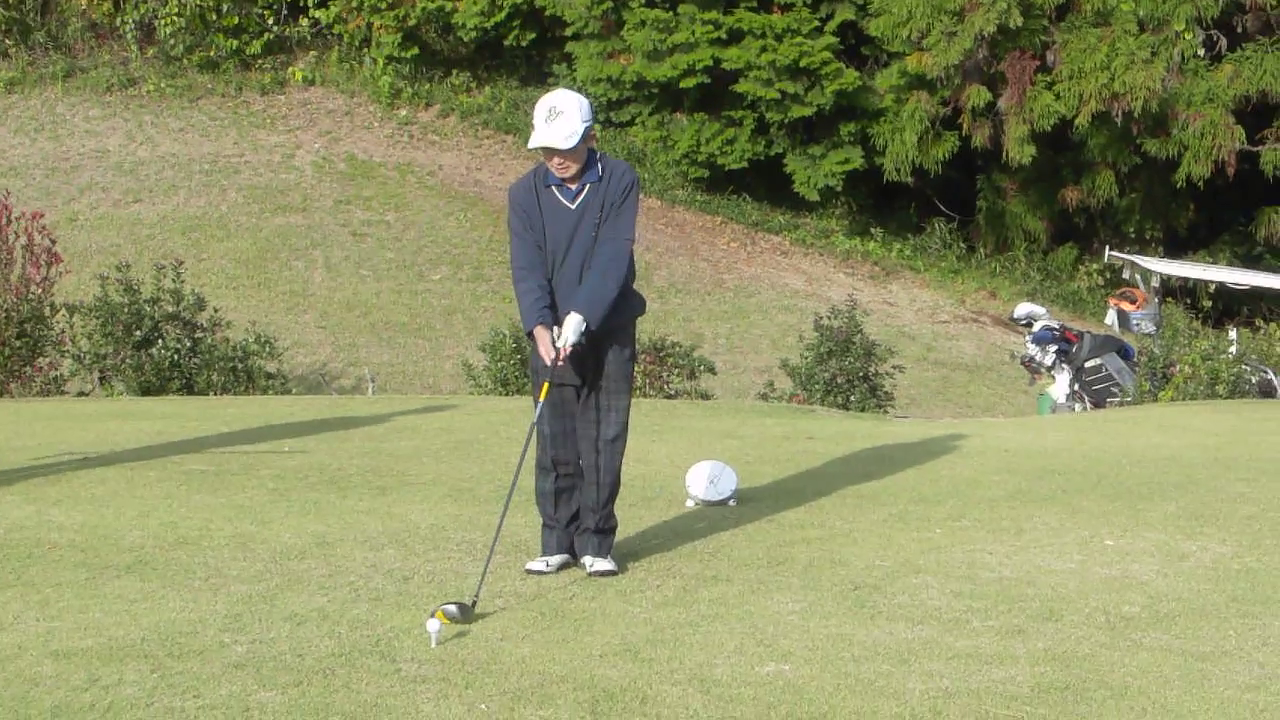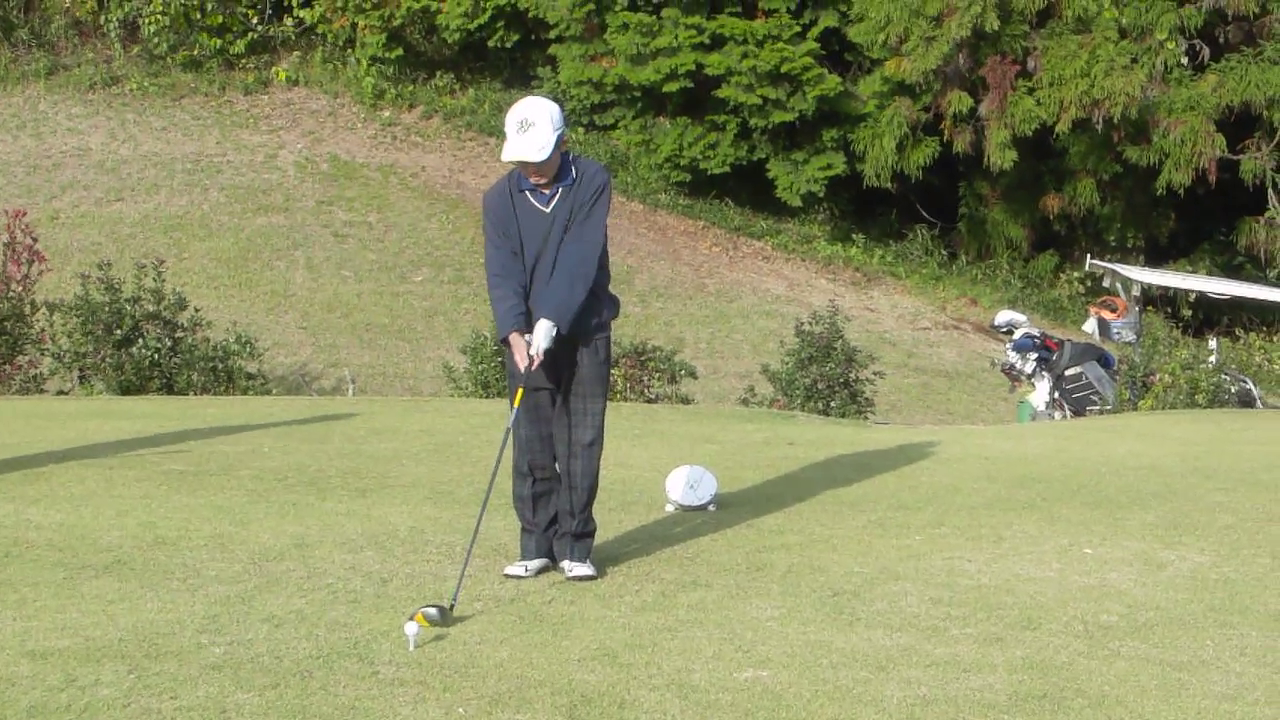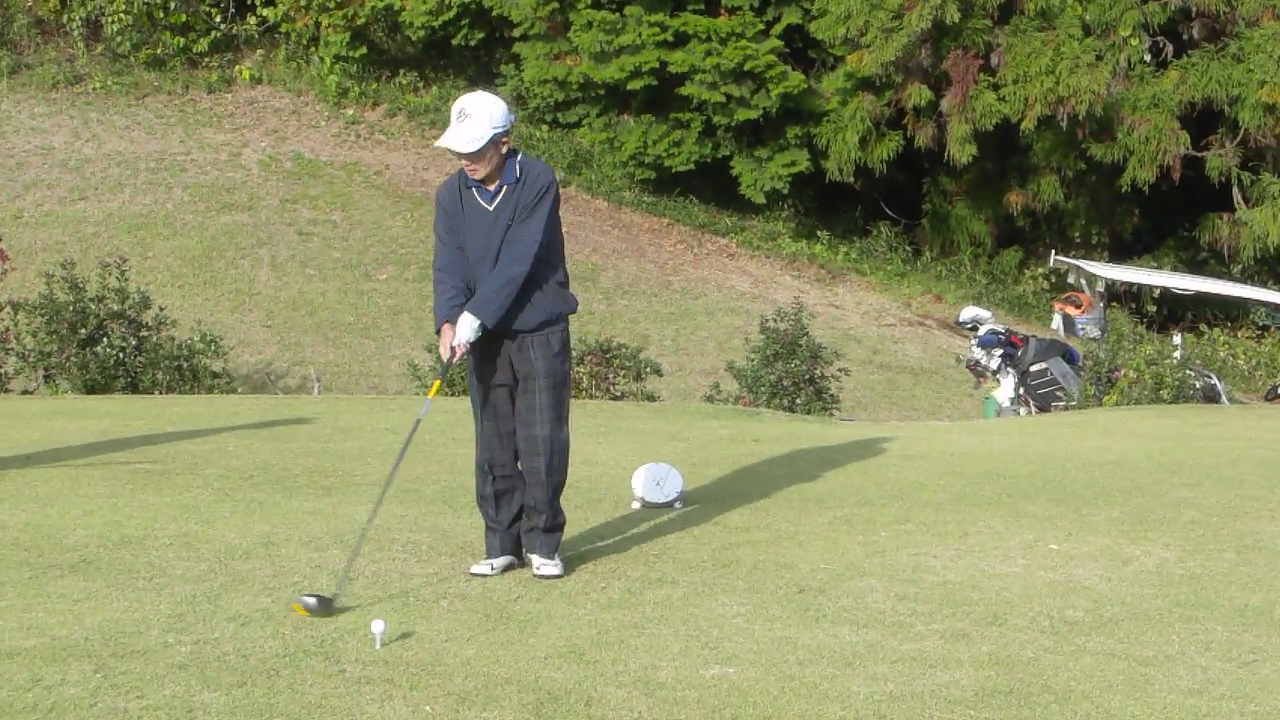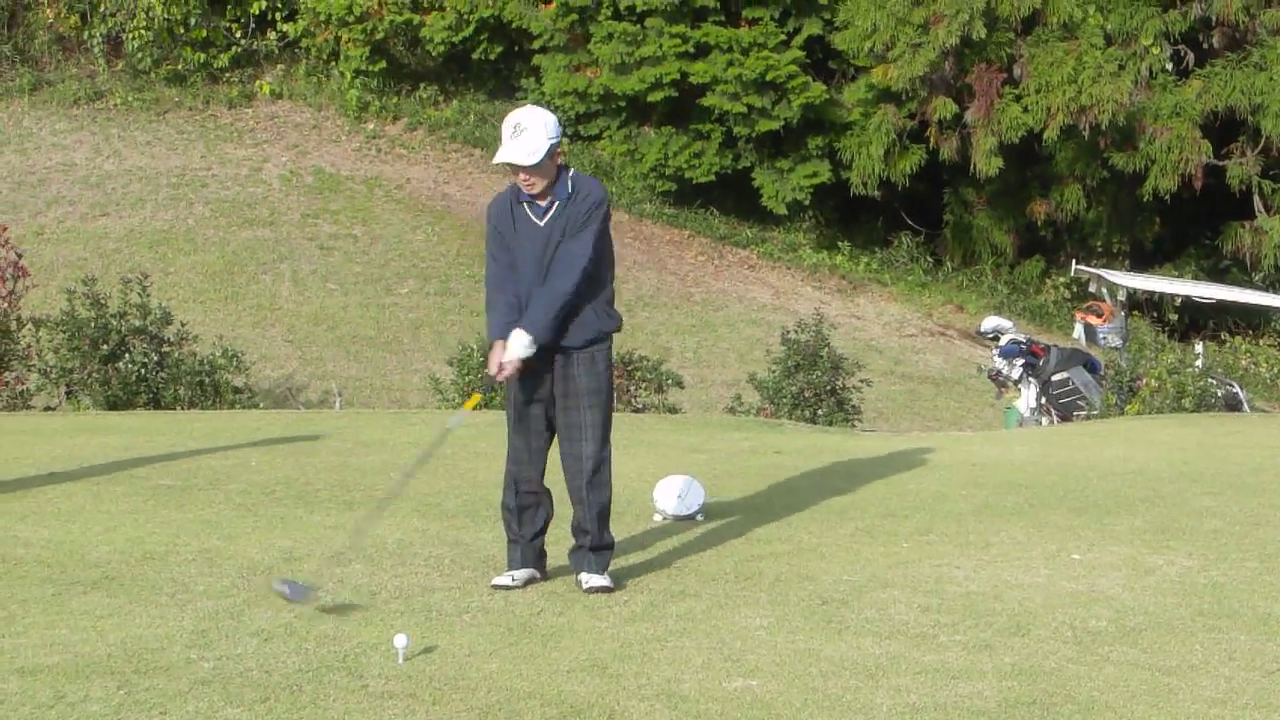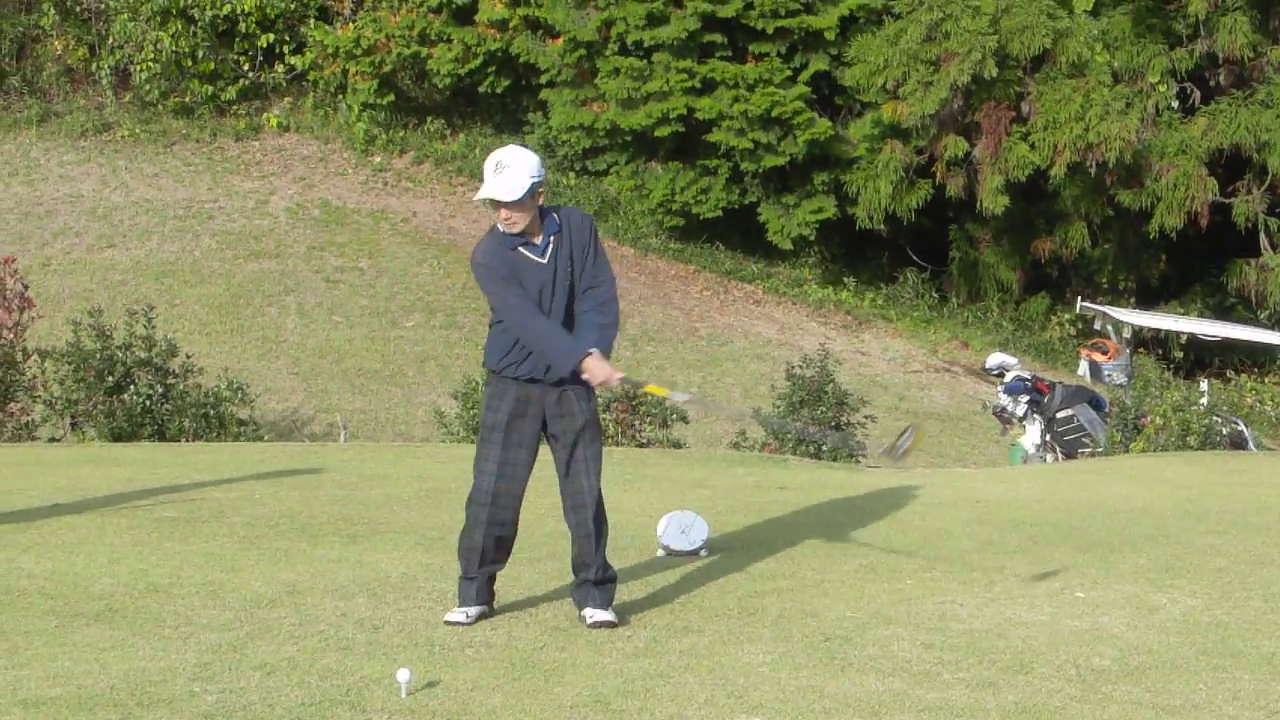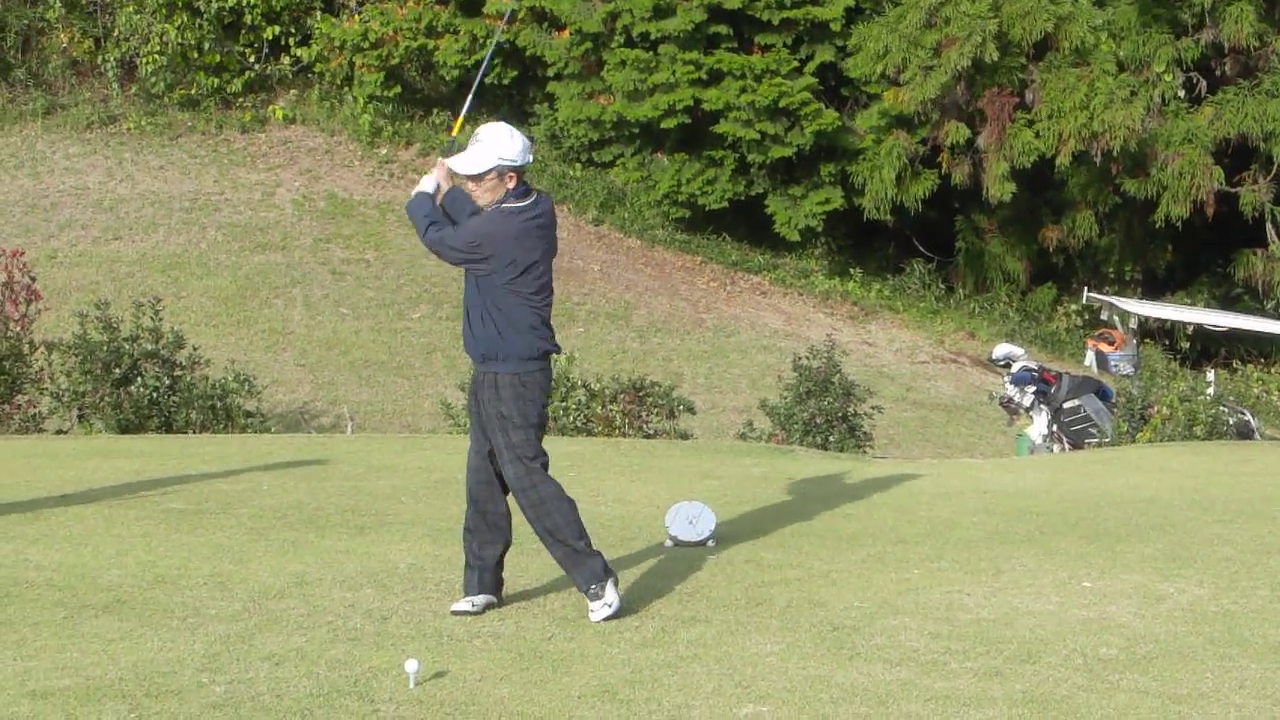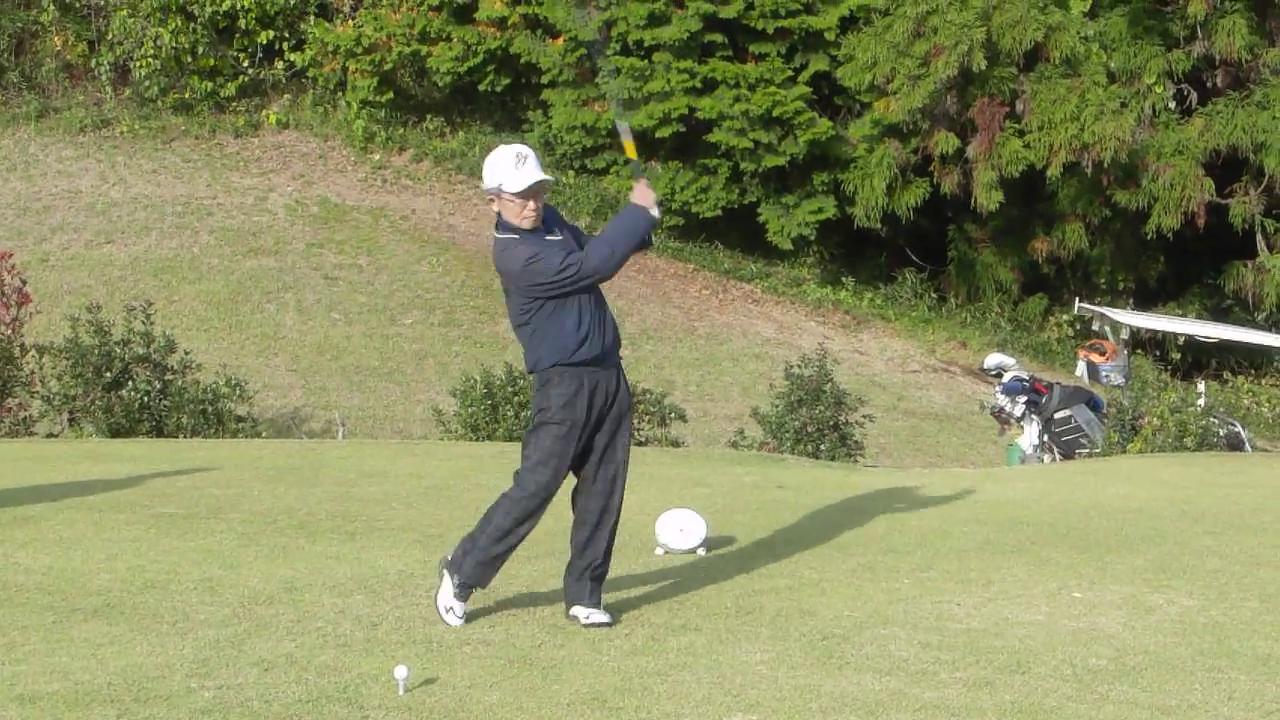
dt=0.7s
person 1, frame 1
left shoulder: (620, 181)
right shoulder: (525, 192)
left elbow: (612, 257)
right elbow: (527, 267)
left wrist: (581, 317)
right wrist: (539, 326)
left hip: (610, 332)
right hip: (552, 334)
left knee: (604, 440)
right knee: (555, 443)
left ankle: (595, 542)
right ankle: (558, 541)
person 1, frame 2
left shoulder: (592, 181)
right shoulder: (499, 198)
left elbow: (579, 260)
right elbow: (502, 272)
left wrist: (550, 324)
right wrist: (515, 332)
left hip: (584, 333)
right hip: (526, 337)
left knee: (580, 445)
right knee: (532, 447)
left ankle: (574, 546)
right ankle: (536, 545)
person 1, frame 3
left shoulder: (538, 182)
right shoulder: (451, 194)
left elbow: (518, 263)
right elbow: (451, 265)
left wrist: (470, 320)
right wrist: (449, 322)
left hip: (540, 330)
right hip: (487, 335)
left knee: (544, 440)
right knee: (495, 446)
left ankle: (543, 541)
right ankle: (503, 544)
person 1, frame 4
left shoulder: (589, 197)
right shoulder: (501, 210)
left elbow: (567, 279)
right elbow: (502, 282)
left wrist: (523, 338)
right wrist: (502, 340)
left hip: (584, 349)
right hip: (531, 353)
left knee: (588, 457)
right knee: (523, 458)
left ankle: (591, 559)
right ankle: (525, 557)
person 1, frame 5
left shoulder: (578, 229)
right shoulder: (489, 255)
left elbow: (599, 298)
right elbow: (526, 319)
left wrist: (596, 352)
right wrist: (584, 358)
left hip: (570, 388)
right hip: (514, 388)
left knee: (584, 492)
right knee: (492, 492)
left ankle: (594, 594)
right ankle: (475, 594)
person 1, frame 6
left shoulder: (501, 230)
right shoulder: (532, 208)
left elbow: (441, 240)
left wrist: (422, 195)
right wrist: (449, 192)
left hip: (513, 373)
right hip: (496, 370)
left knee: (524, 475)
right knee: (484, 479)
left ankle: (595, 577)
right ankle: (483, 583)
person 1, frame 7
left shoulder: (546, 228)
right shoulder: (517, 256)
left elbow: (595, 249)
right elbow: (600, 262)
left wrist: (634, 218)
right wrist: (638, 212)
left hip: (604, 372)
right hip: (562, 381)
left knee: (601, 488)
right knee: (536, 483)
left ankle: (583, 594)
right ankle: (463, 567)
